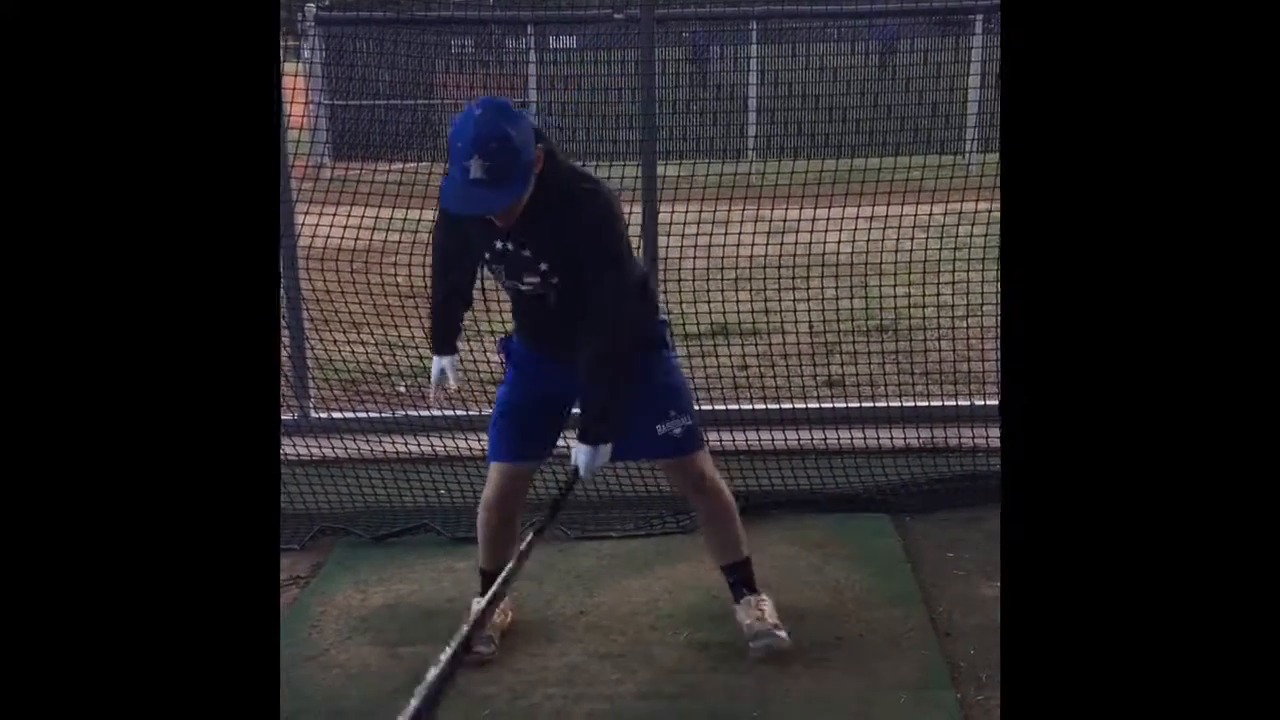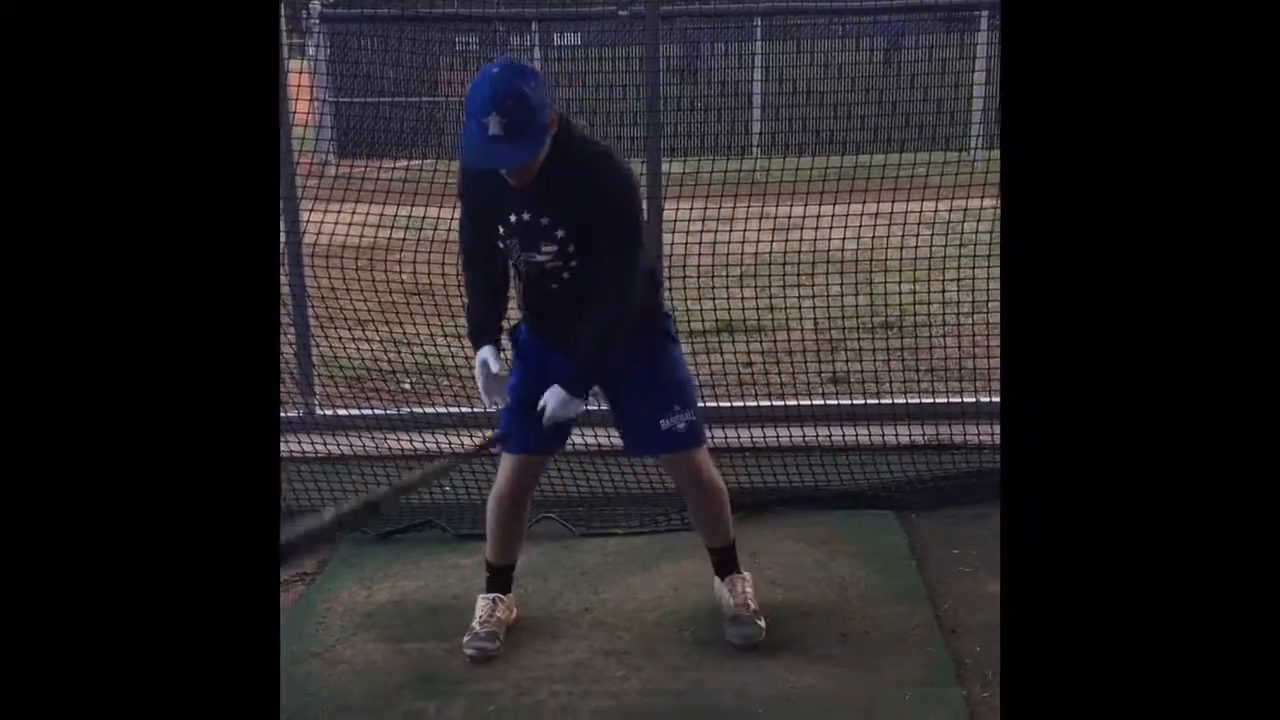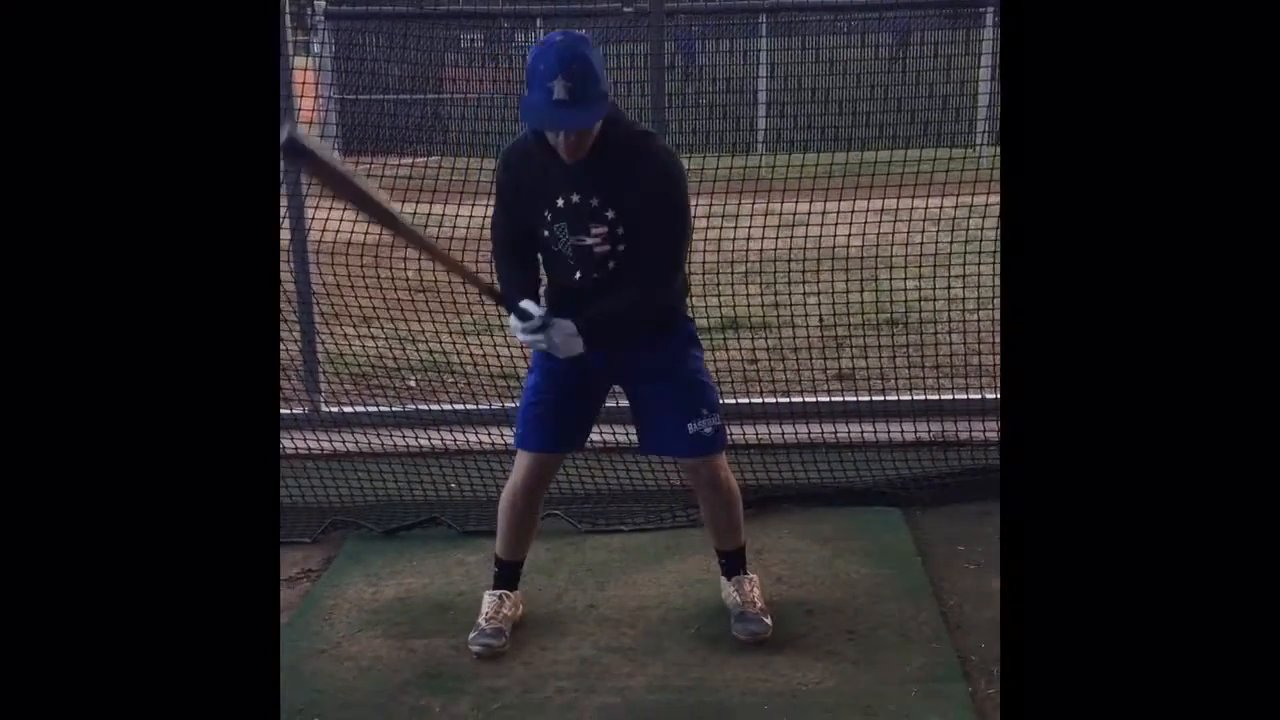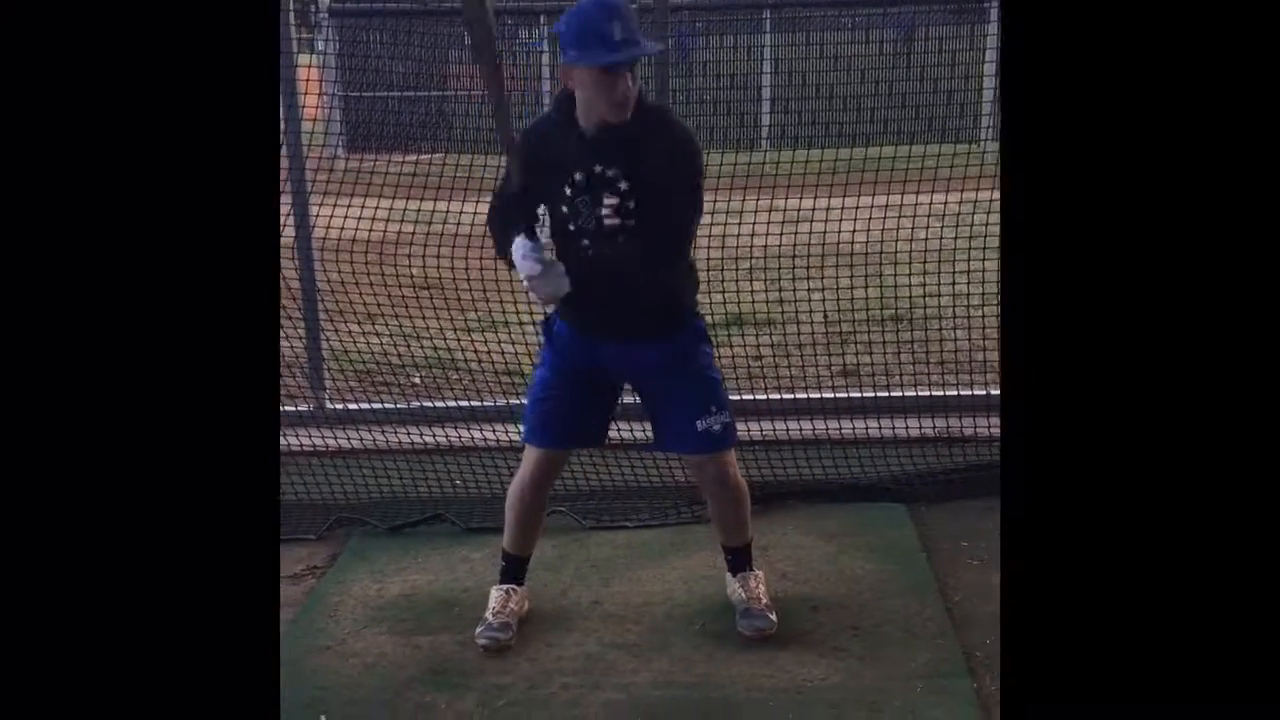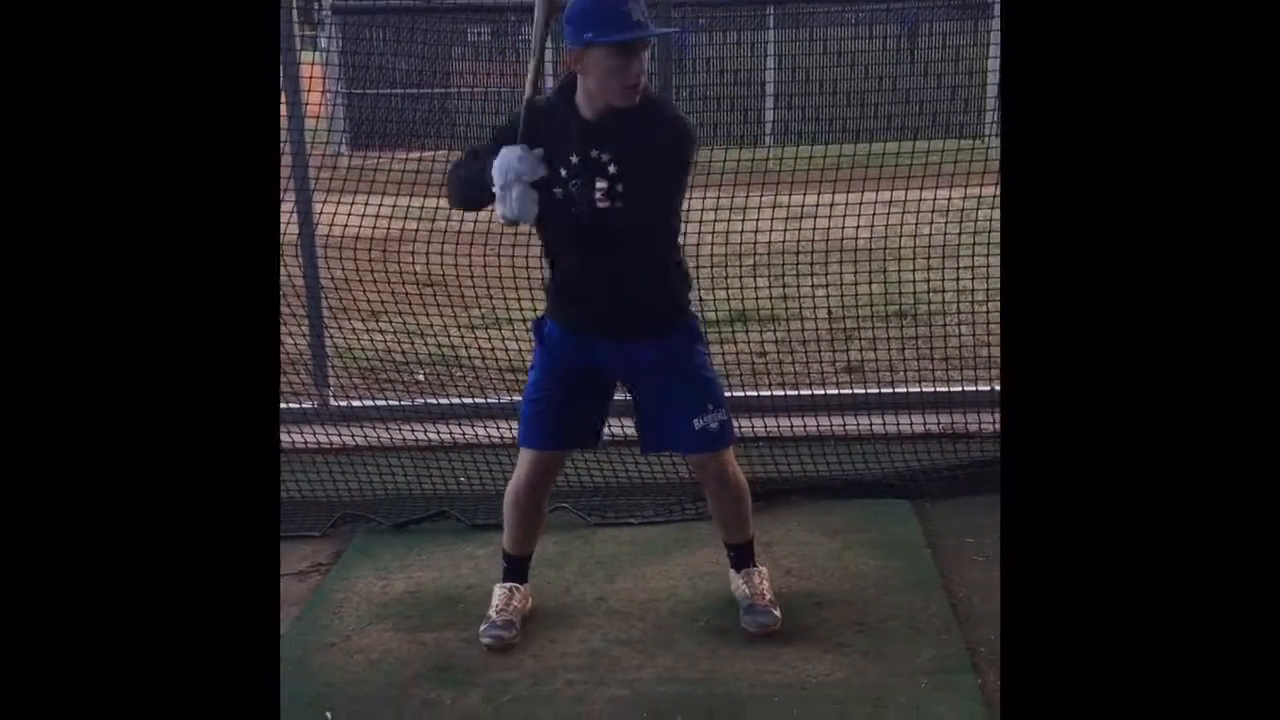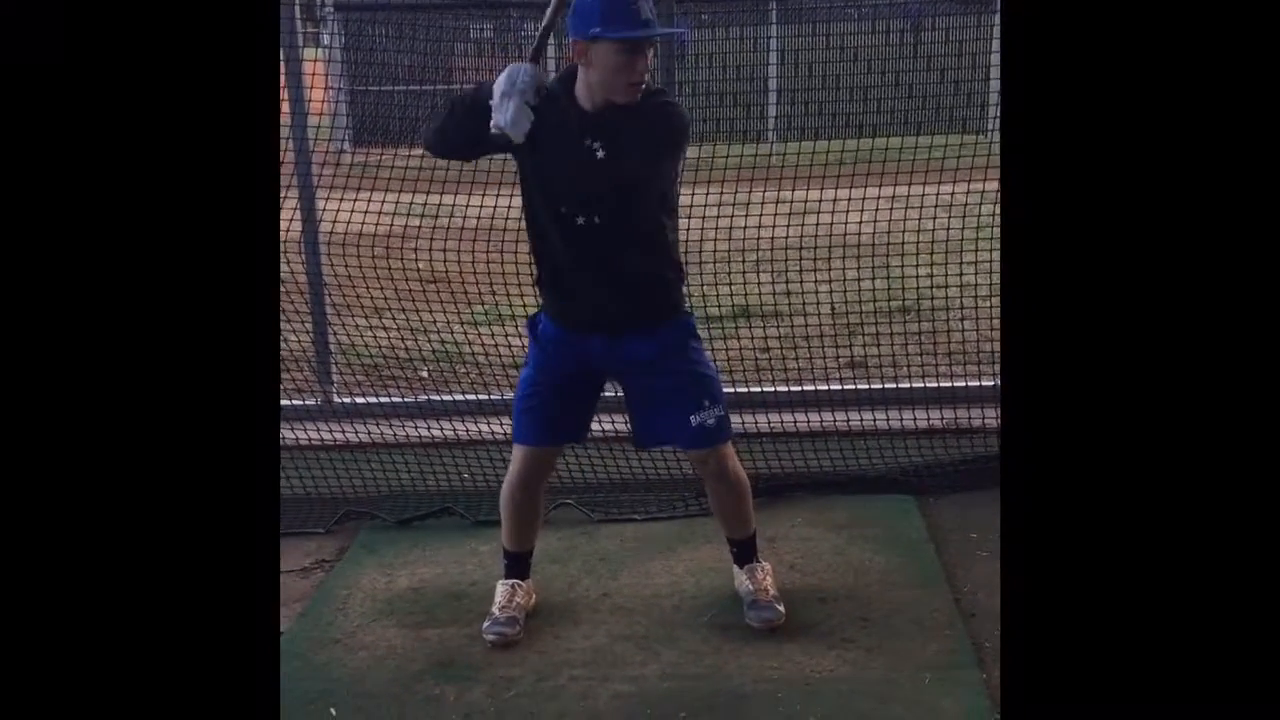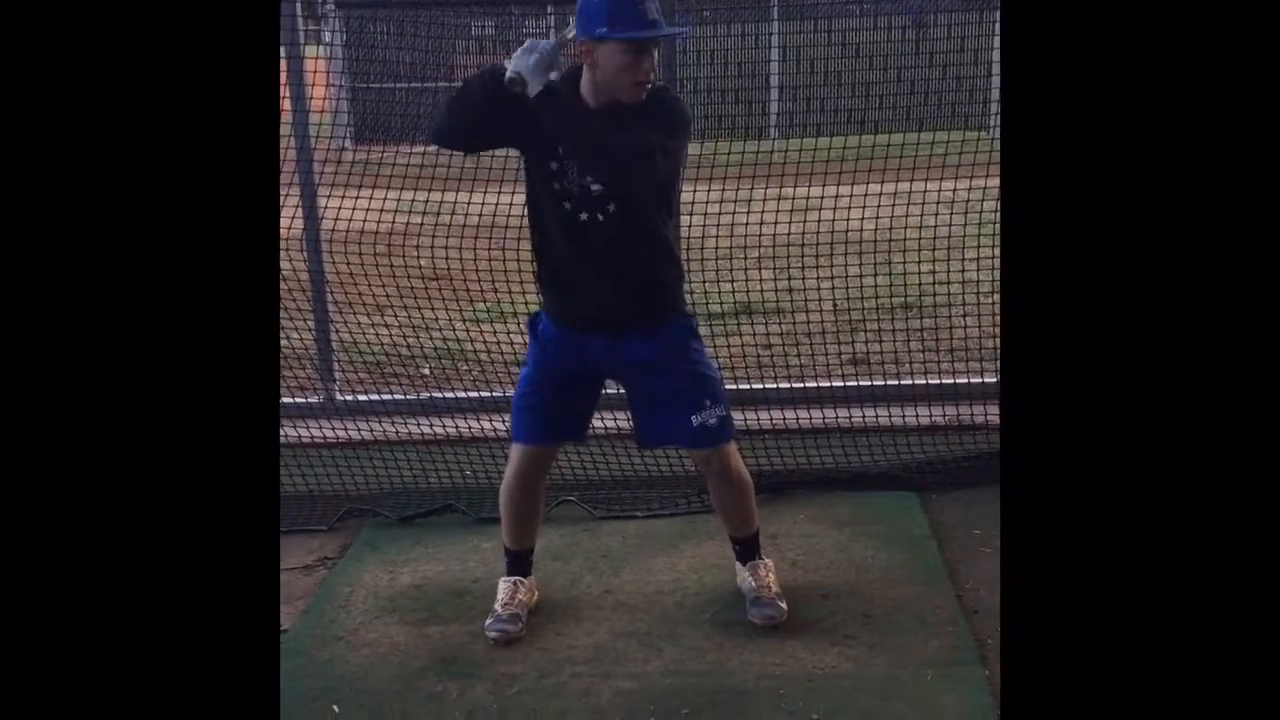
dt=0.2s
person 1, frame 1
left shoulder: (588, 207)
right shoulder: (463, 204)
left elbow: (612, 323)
right elbow: (453, 270)
left wrist: (598, 429)
right wrist: (444, 346)
left hip: (629, 344)
right hip: (539, 348)
left knee: (692, 469)
right knee: (504, 483)
left ankle: (747, 597)
right ankle: (489, 601)
person 1, frame 2
left shoulder: (604, 177)
right shoulder: (478, 177)
left elbow: (621, 291)
right elbow: (481, 261)
left wrist: (576, 381)
right wrist: (485, 341)
left hip: (632, 333)
right hip: (544, 337)
left knee: (690, 465)
right knee: (515, 471)
left ankle: (731, 580)
right ankle: (496, 597)
person 1, frame 3
left shoulder: (652, 164)
right shoulder: (521, 163)
left elbow: (661, 277)
right elbow: (511, 248)
left wrist: (586, 328)
right wrist: (523, 306)
left hip: (655, 335)
right hip: (566, 335)
left knee: (707, 467)
right knee: (530, 469)
left ankle: (737, 578)
right ankle: (503, 592)
person 1, frame 4
left shoulder: (671, 143)
right shoulder: (542, 141)
left elbow: (668, 254)
right elbow: (505, 219)
left wrist: (575, 274)
right wrist: (519, 244)
left hip: (666, 331)
right hip: (579, 331)
left knee: (715, 463)
right knee: (537, 463)
left ankle: (742, 575)
right ankle: (510, 587)
person 1, frame 5
left shoulder: (665, 130)
right shoulder: (540, 123)
left elbow: (642, 230)
right elbow: (460, 185)
left wrist: (544, 207)
right wrist: (496, 173)
left hip: (660, 331)
right hip: (572, 330)
left knee: (714, 460)
right knee: (534, 464)
left ankle: (745, 571)
right ankle: (512, 585)
person 1, frame 6
left shoulder: (661, 118)
right shoulder: (537, 107)
left elbow: (617, 192)
right elbow: (439, 140)
left wrist: (527, 134)
right wrist: (490, 94)
left hip: (654, 326)
right hip: (566, 326)
left knee: (714, 454)
right knee: (529, 460)
left ankle: (749, 567)
right ankle: (516, 581)
person 1, frame 7
left shoulder: (665, 114)
right shoulder: (538, 106)
left elbow: (623, 170)
right elbow: (446, 129)
left wrist: (546, 96)
right wrist: (507, 75)
left hip: (654, 325)
right hip: (566, 325)
left knee: (717, 453)
right knee: (526, 458)
left ankle: (752, 564)
right ankle: (517, 578)
